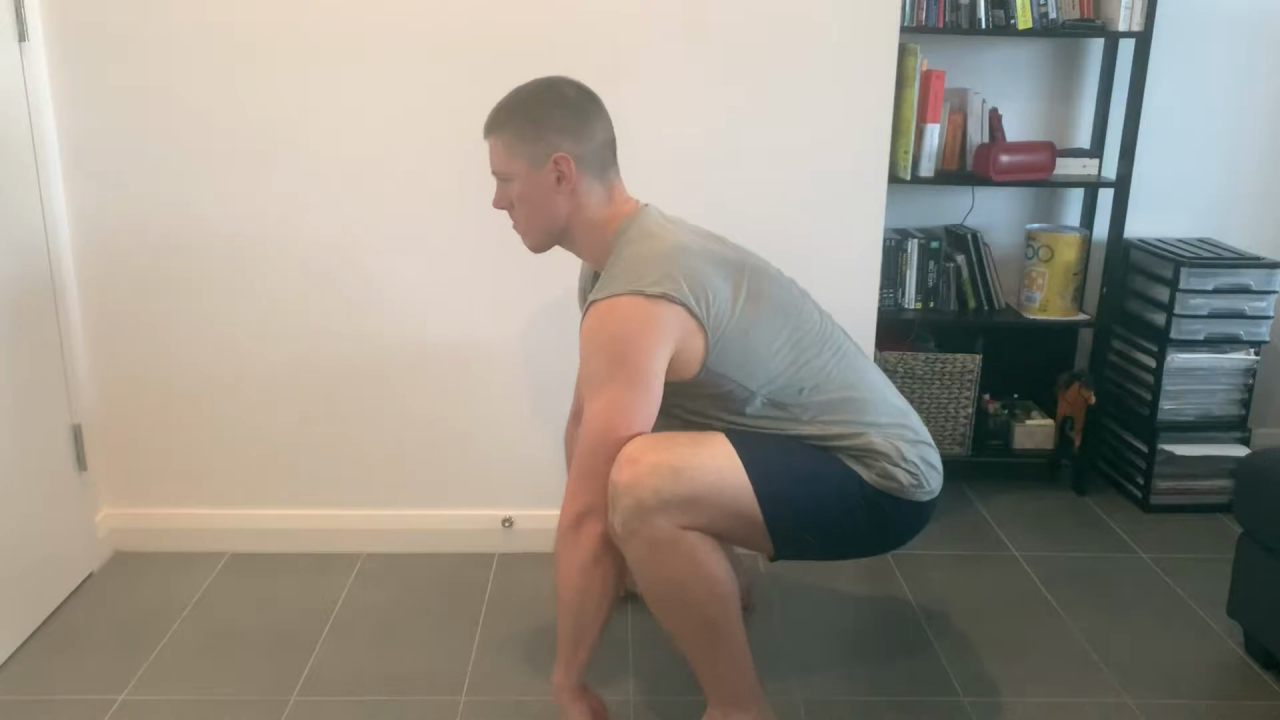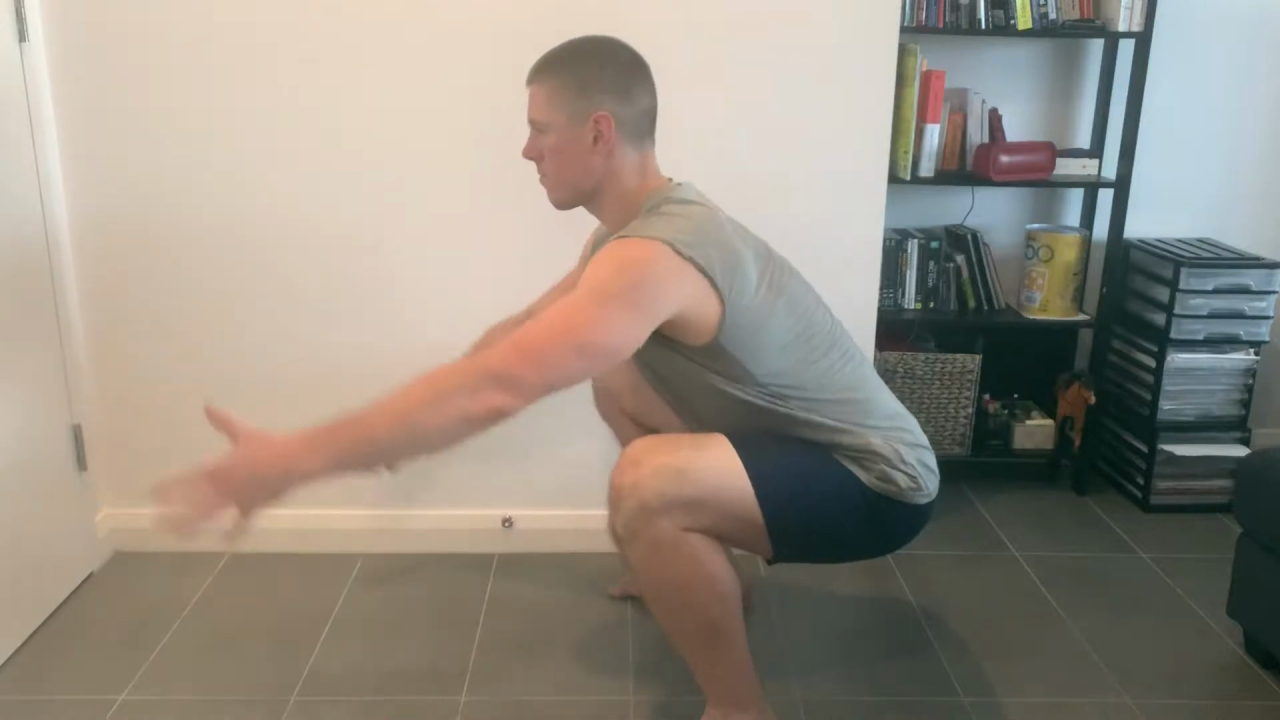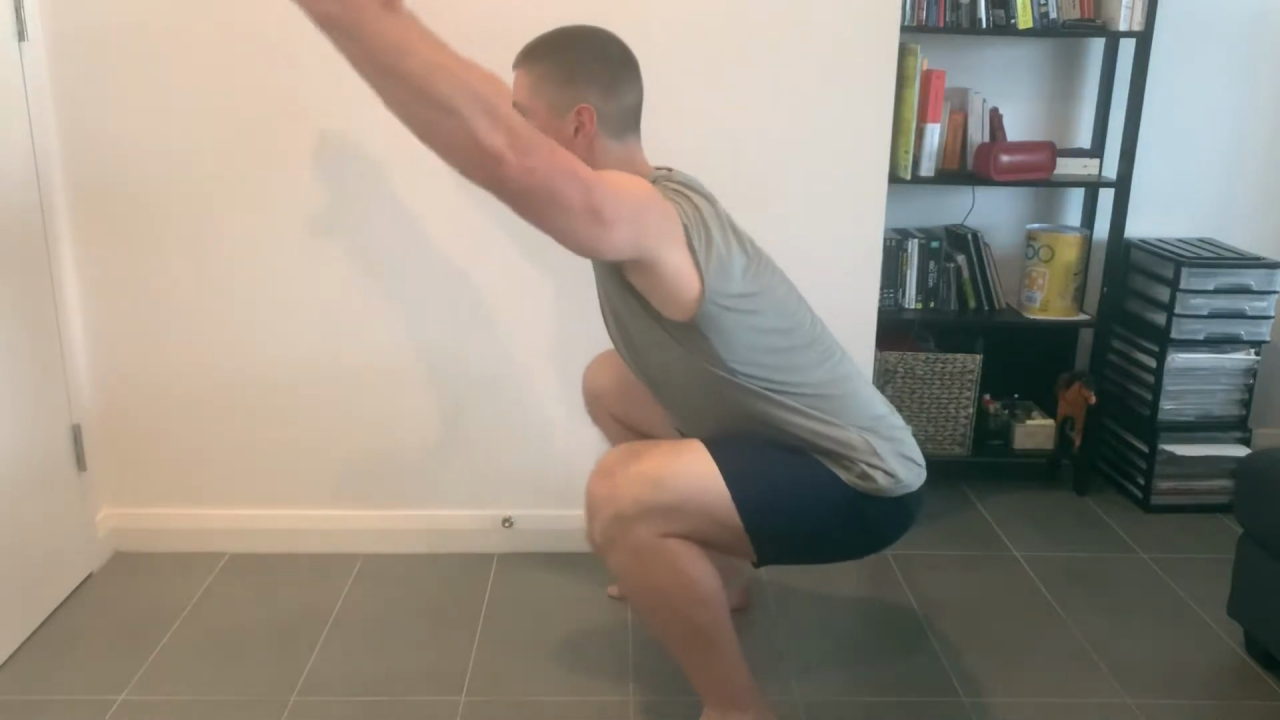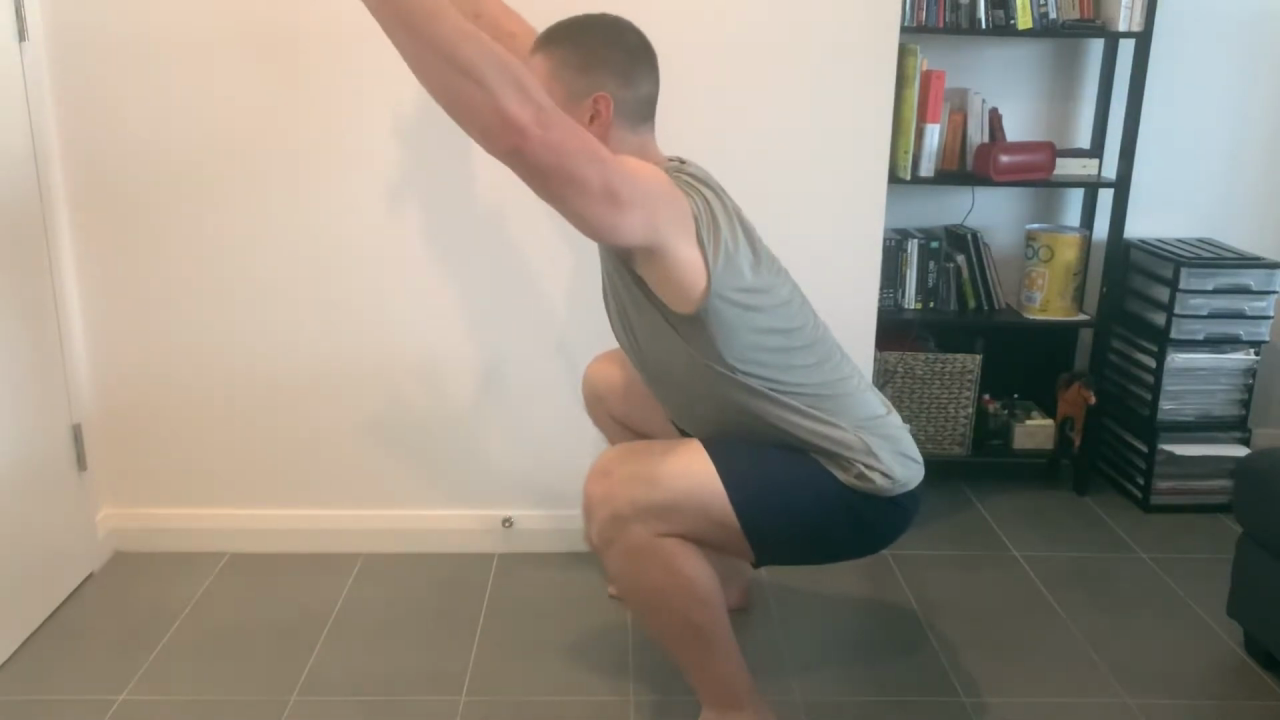
dt=0.4s
person 1, frame 1
left shoulder: (632, 303)
right shoulder: (634, 248)
left elbow: (589, 510)
right elbow: (584, 421)
left hip: (880, 484)
right hip: (829, 444)
left knee: (641, 483)
right ankle: (701, 580)
person 1, frame 2
left shoulder: (651, 258)
right shoulder: (637, 229)
left elbow: (491, 388)
right elbow: (523, 329)
left wrist: (294, 461)
right wrist: (393, 428)
left hip: (876, 485)
right hip: (818, 443)
left knee: (646, 483)
right knee: (620, 383)
right ankle: (710, 574)
person 1, frame 3
left shoulder: (645, 218)
right shoulder: (635, 196)
left elbow: (493, 149)
right elbow: (498, 117)
left hip: (862, 486)
right hip: (813, 445)
left knee: (620, 494)
right knee: (610, 384)
right ankle: (714, 572)
person 1, frame 4
left shoulder: (654, 207)
right shoulder: (649, 186)
left elbow: (516, 122)
left hip: (859, 483)
right hip: (806, 434)
left knee: (618, 496)
right knee: (611, 386)
right ankle: (714, 573)
